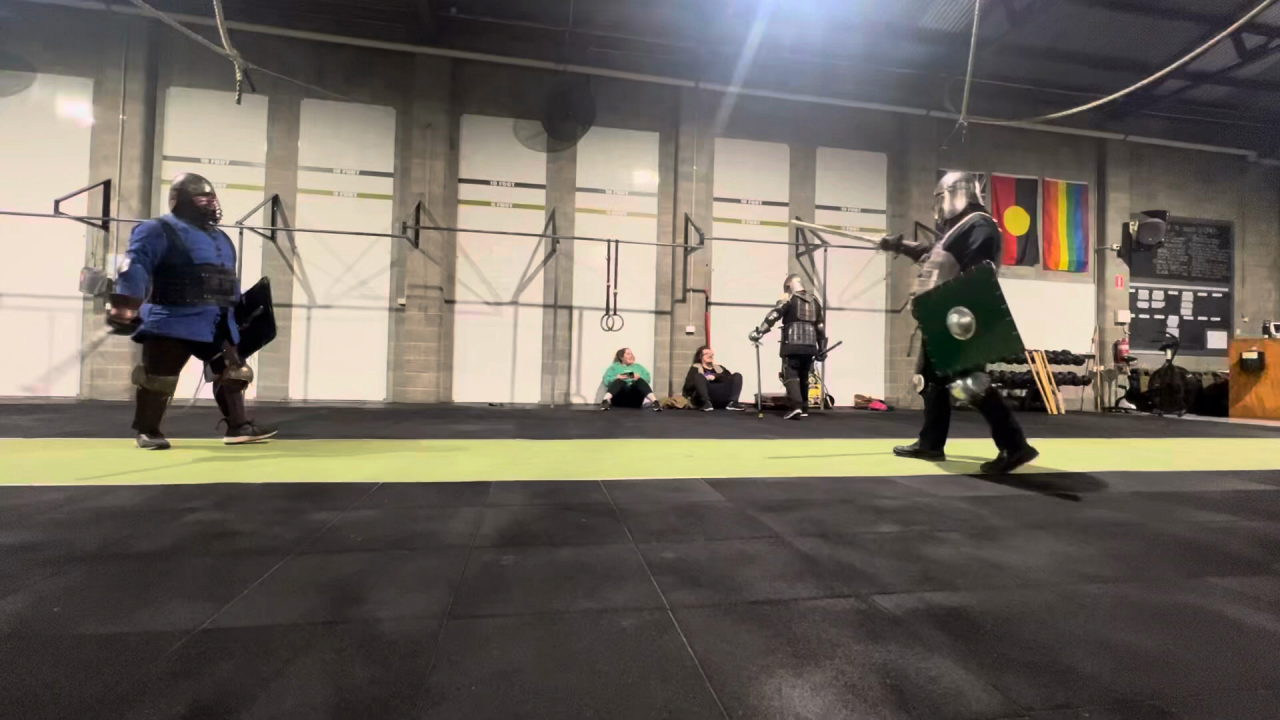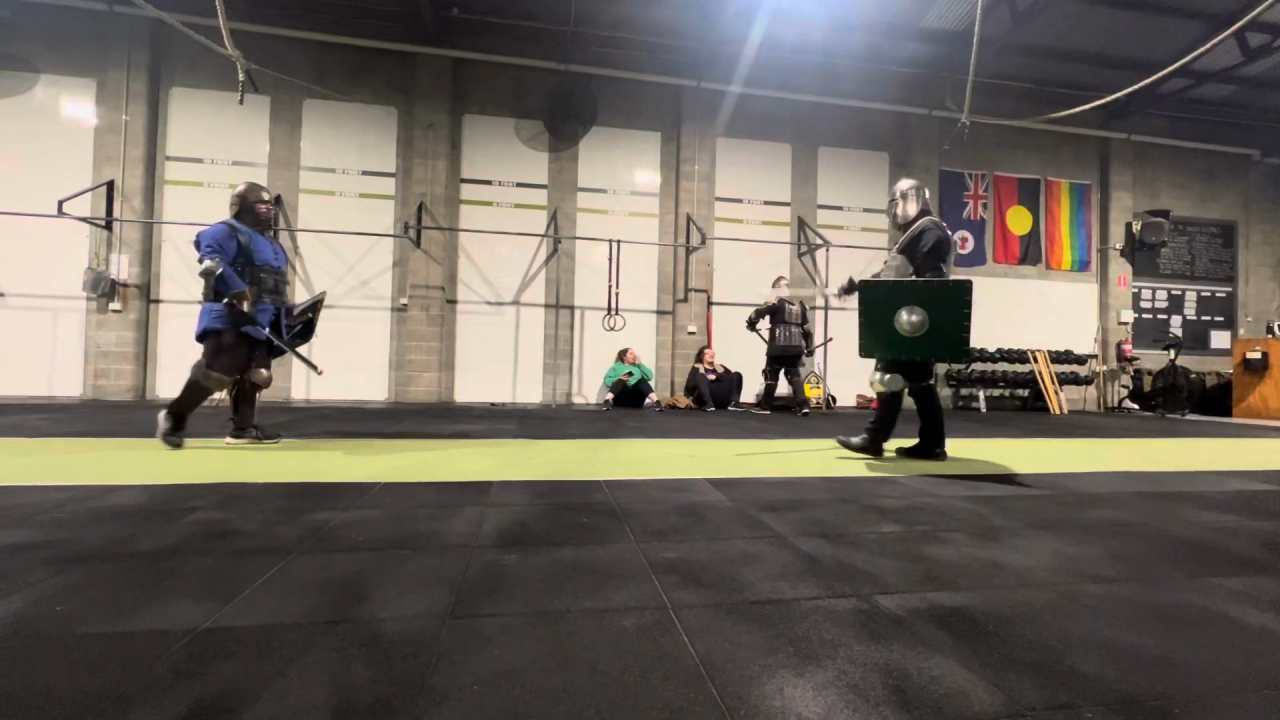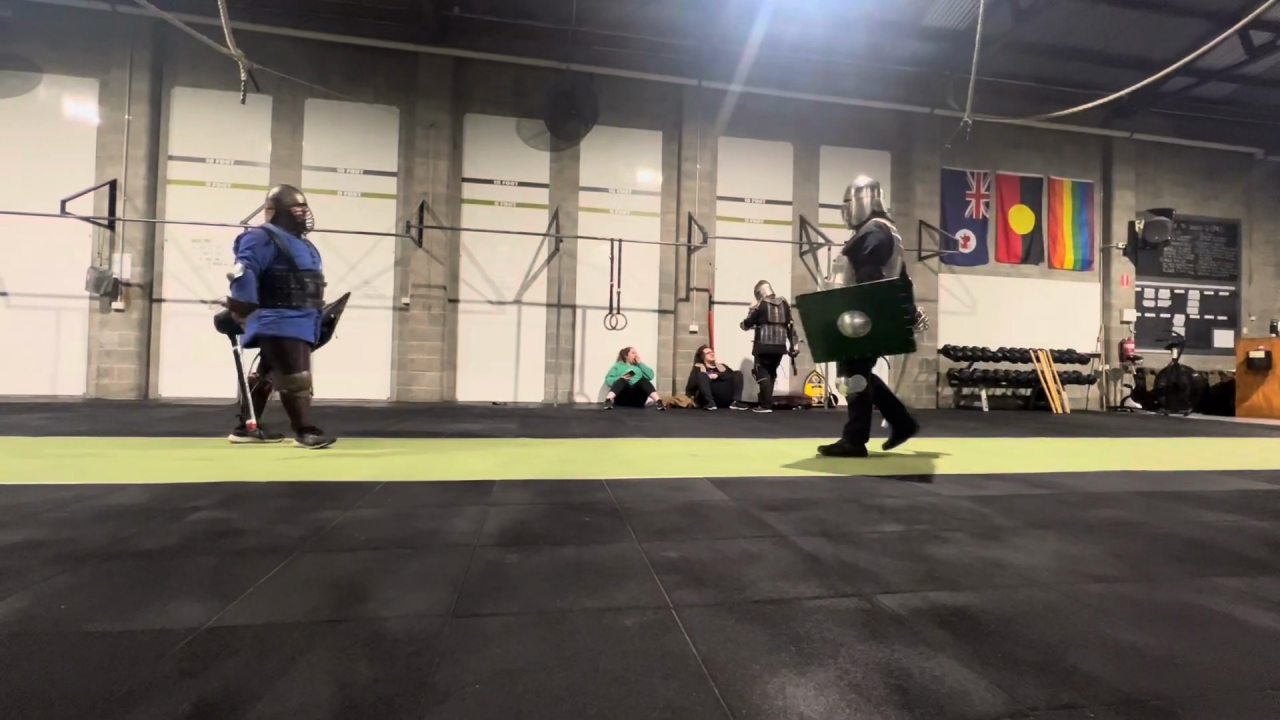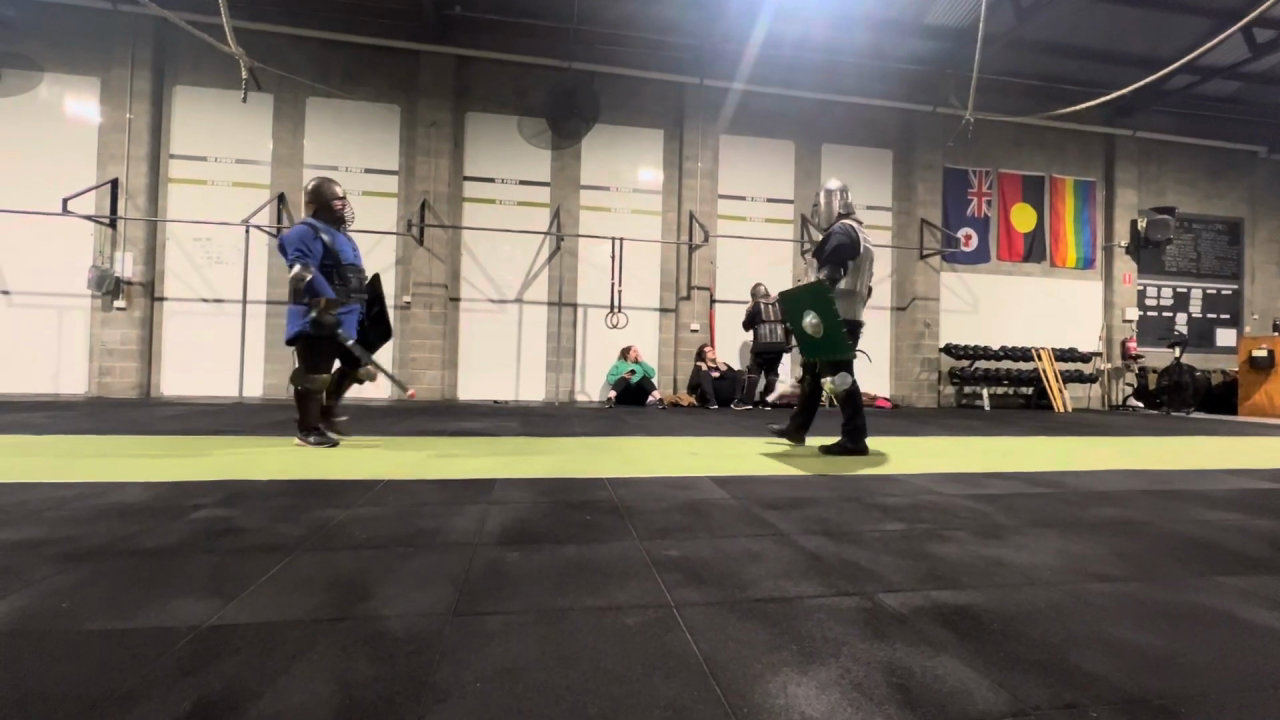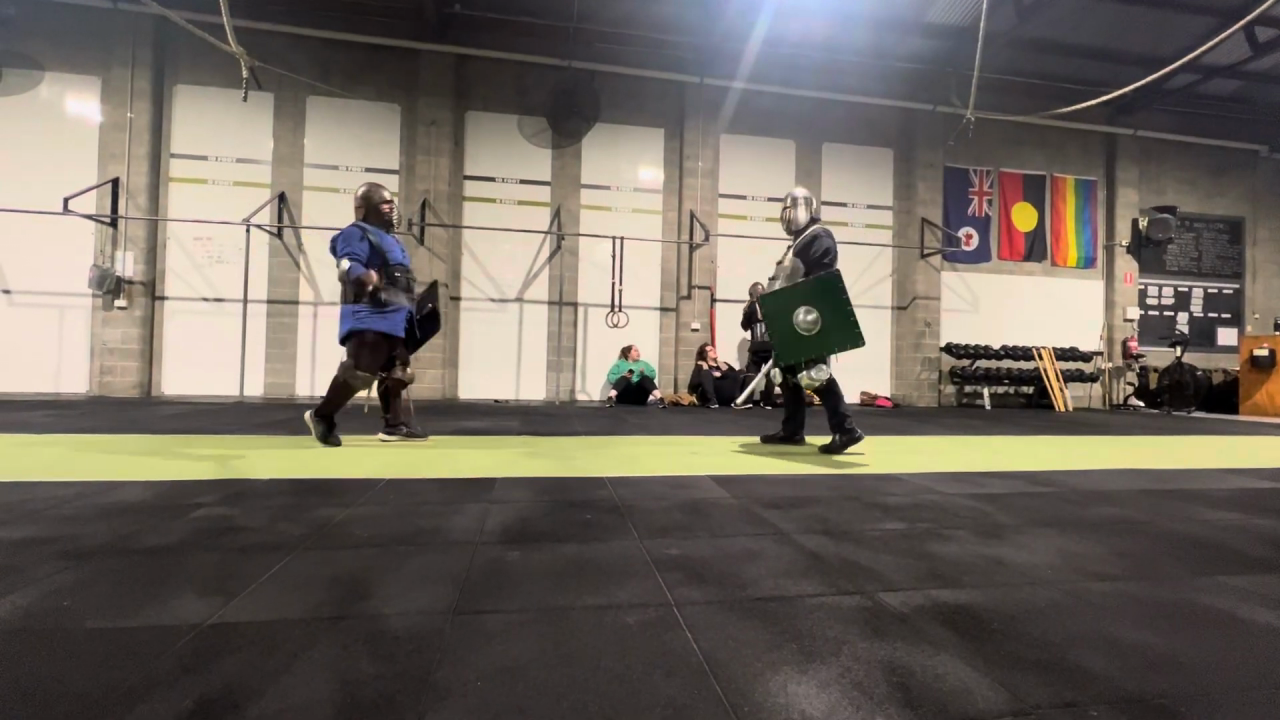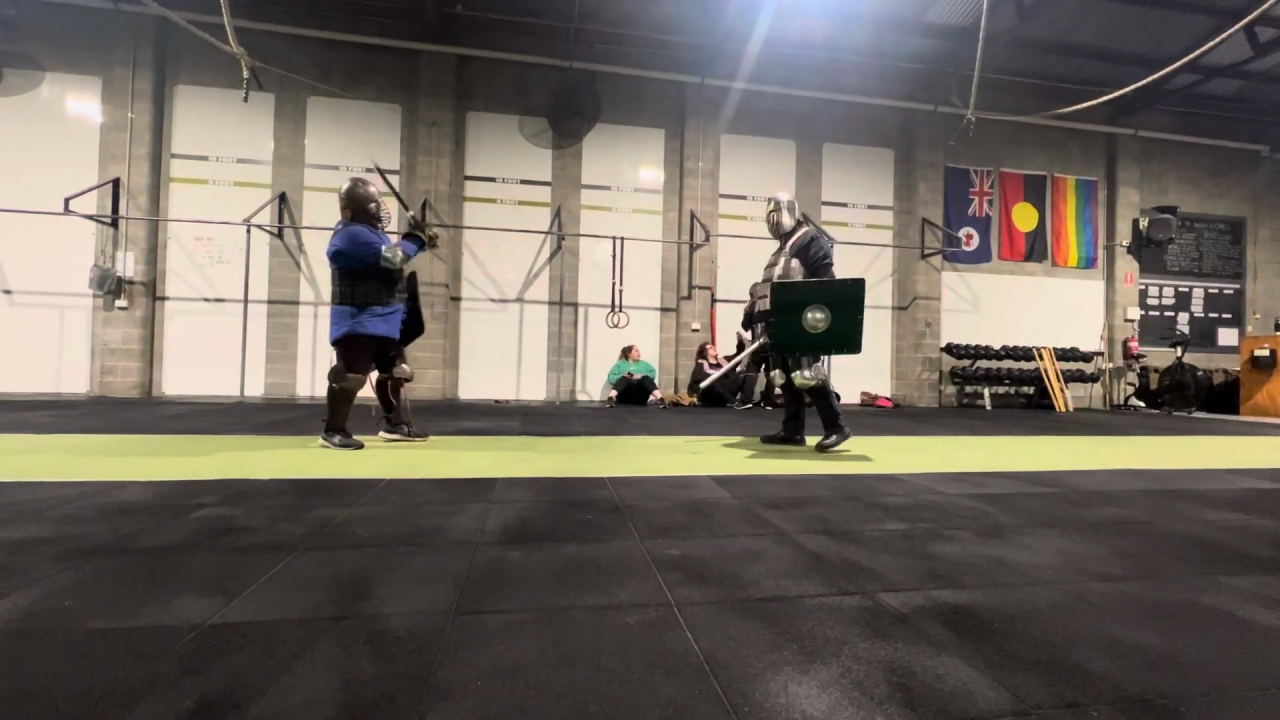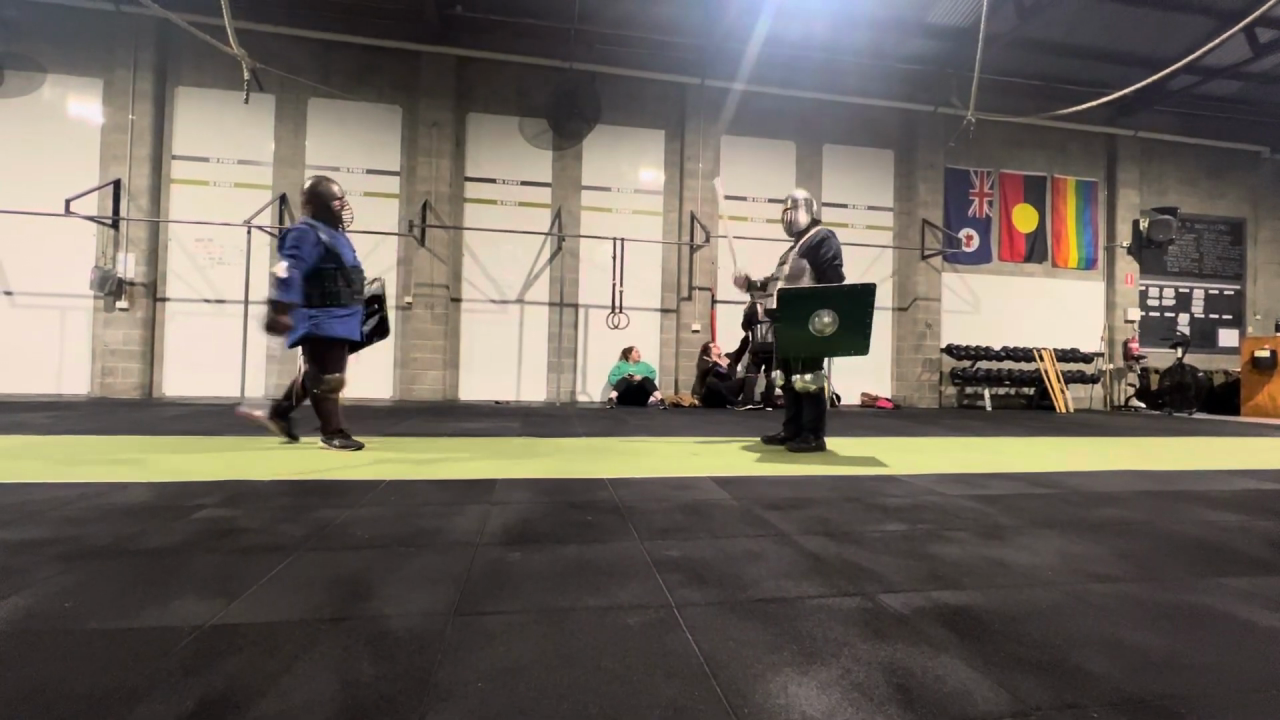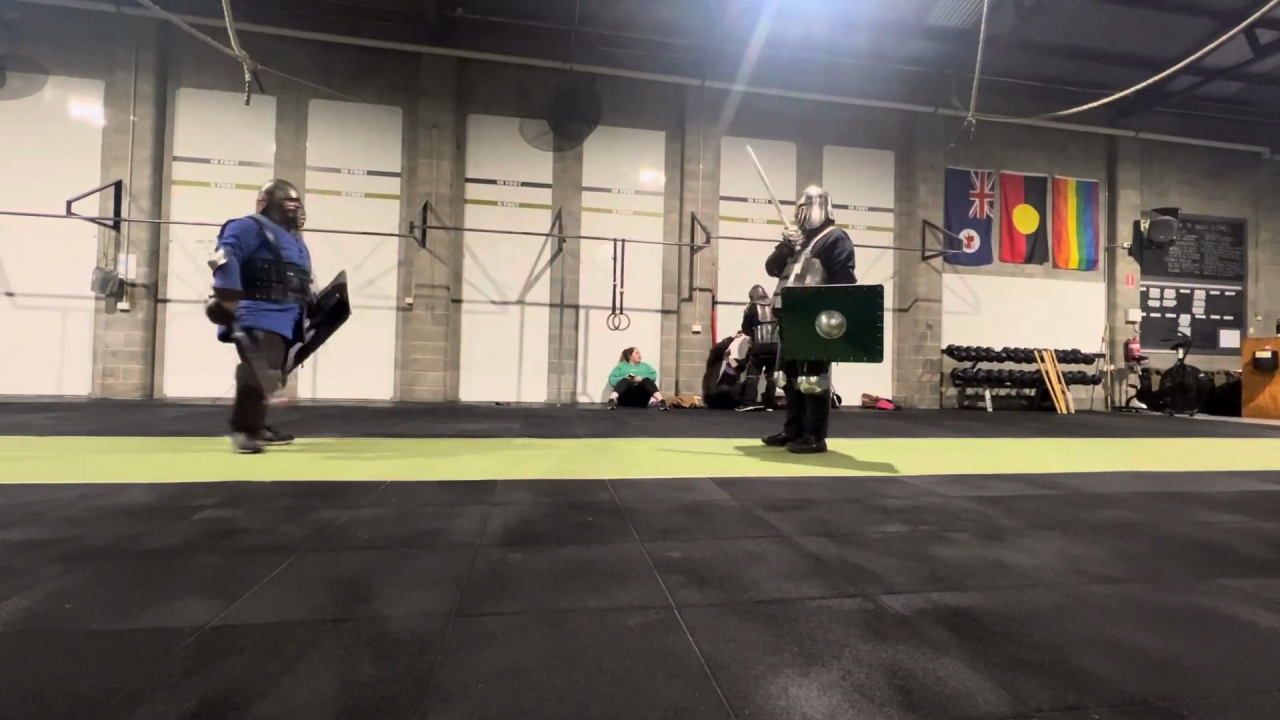
dt=0.5s
person 1, frame 1
left shoulder: (980, 226)
right shoulder: (958, 229)
right elbow: (931, 253)
right wrist: (900, 245)
left knee: (970, 382)
right knee: (932, 379)
left ankle: (1014, 445)
right ankle: (930, 443)
person 1, frame 2
left shoulder: (930, 230)
right shoulder: (917, 233)
left elbow: (931, 276)
right elbow: (894, 272)
right wrist: (857, 285)
left knee: (890, 374)
right knee: (920, 380)
left ankle: (875, 438)
right ankle: (932, 444)
person 1, frame 3
left shoulder: (874, 231)
right shoulder: (885, 232)
left elbow: (869, 278)
right elbow: (899, 278)
left knee: (854, 376)
right knee: (862, 376)
left ankle: (854, 440)
right ankle: (903, 424)
person 1, frame 4
left shoulder: (841, 232)
right shoulder: (856, 235)
left elbow: (829, 277)
right elbow: (862, 283)
right wrist: (854, 314)
right hip: (844, 318)
left knee: (838, 376)
right knee: (812, 372)
left ankle: (854, 439)
right ankle: (796, 427)
person 1, frame 5
left shoulder: (819, 237)
right shoulder: (798, 243)
left knee: (813, 373)
right knee: (788, 376)
left ankle: (845, 430)
right ankle: (792, 430)
person 1, frame 6
left shoulder: (810, 239)
right shoulder: (780, 250)
left elbow: (825, 277)
right elbow: (765, 289)
right wrist: (756, 319)
left knee: (807, 372)
right knee: (785, 377)
left ankle: (836, 427)
right ankle: (792, 431)
person 1, frame 7
left shoulder: (822, 238)
right shoulder: (795, 247)
left elbow: (833, 278)
right elbow: (782, 281)
right wrist: (752, 284)
left knee: (808, 376)
right knee: (788, 377)
left ankle: (814, 436)
right ankle: (792, 430)
person 1, frame 8
left shoulder: (835, 239)
right shoulder: (799, 242)
left elbow: (844, 279)
right elbow: (772, 268)
right wrist: (785, 247)
left knee: (812, 377)
right knee: (790, 376)
left ankle: (815, 436)
right ankle: (793, 431)
person 2, frame 1
left shoulder: (219, 238)
right shoulder: (160, 230)
left elbow: (230, 279)
right elbow: (133, 266)
right wrist: (125, 304)
left hip: (215, 323)
right hip: (174, 318)
left knee: (232, 370)
right knee: (159, 376)
left ankle: (239, 427)
right ankle: (147, 430)
person 2, frame 2
left shoulder: (270, 242)
right shoulder: (225, 233)
left elbow: (276, 283)
right elbow: (213, 267)
left wrist: (280, 320)
right wrist: (240, 297)
left hip: (261, 321)
right hip: (231, 318)
left knee: (256, 373)
right knee: (218, 369)
left ankle: (244, 428)
right ankle: (174, 416)
person 2, frame 3
left shoulder: (302, 243)
right shoulder: (264, 238)
left elbow: (310, 284)
right elbow: (244, 273)
left wrist: (321, 317)
right wrist: (239, 308)
left hip: (299, 322)
right hip: (279, 321)
left knee: (269, 374)
right knee: (295, 374)
right ankle: (305, 430)
person 2, frame 4
left shoulder: (338, 235)
right shoulder: (306, 233)
left elbow: (349, 277)
right elbow: (303, 273)
left wrist: (360, 310)
right wrist: (325, 304)
left hip: (343, 318)
right hip: (321, 319)
left knee: (357, 365)
right knee: (315, 373)
left ankle: (326, 413)
right ankle: (308, 429)
person 2, frame 5
left shoulder: (388, 238)
right shoulder: (356, 234)
right elbow: (347, 266)
left wrist: (410, 312)
right wrist: (368, 281)
left hip: (393, 318)
right hip: (368, 317)
left knee: (397, 372)
right knee: (360, 370)
left ankle: (395, 426)
right ankle: (322, 417)
person 2, frame 6
left shoulder: (367, 232)
right shoulder: (352, 235)
left elbow: (390, 260)
right elbow: (392, 256)
right wrist: (419, 237)
left hip: (382, 318)
right hip: (359, 319)
left knee: (395, 370)
right knee: (350, 374)
left ankle: (397, 425)
right ankle: (333, 431)
person 2, frame 7
left shoulder: (332, 234)
right shoulder: (308, 234)
right elbow: (289, 271)
left wrist: (361, 306)
right wrist: (282, 309)
left hip: (336, 319)
right hip: (323, 320)
left knee: (318, 374)
right knee: (328, 376)
left ankle: (278, 414)
right ankle: (333, 434)
person 2, frame 8
left shoulder: (292, 238)
right shoulder: (250, 228)
left elbow: (296, 281)
right elbow: (225, 258)
right wrist: (225, 298)
left hip: (282, 317)
right hip: (257, 315)
left knee: (270, 374)
right knee: (258, 371)
left ankle: (255, 429)
right ankle: (242, 428)
